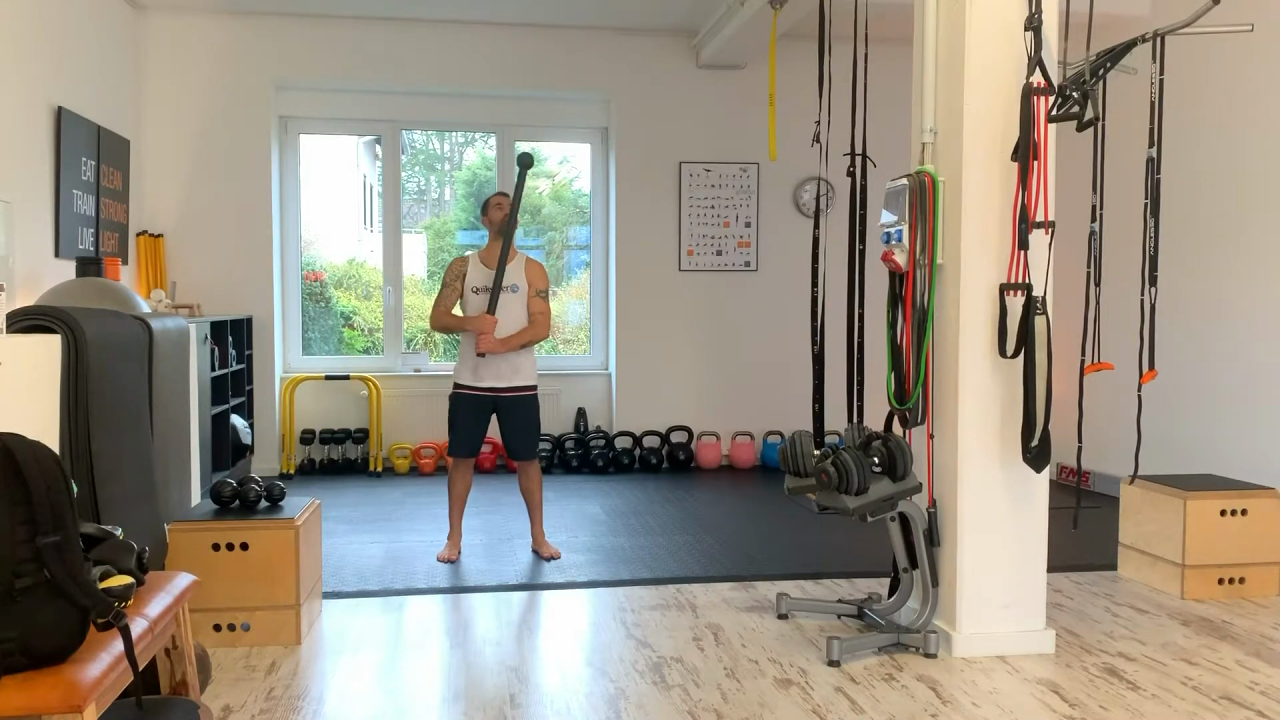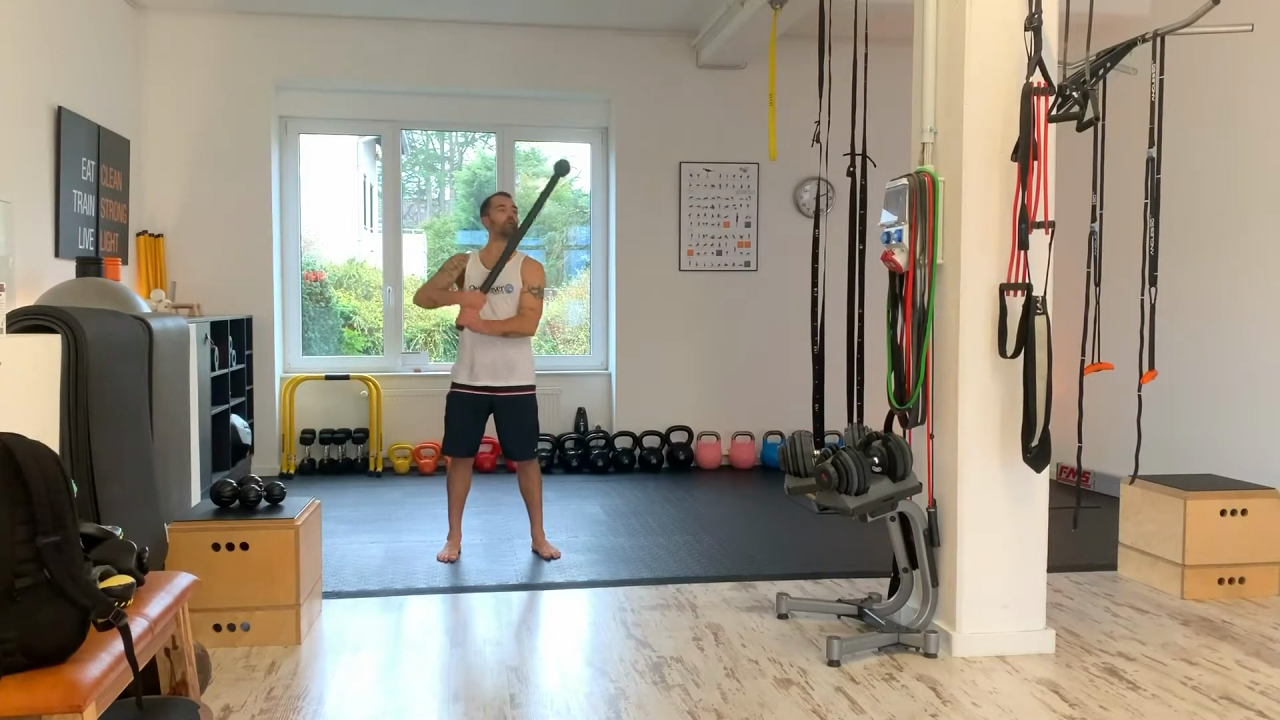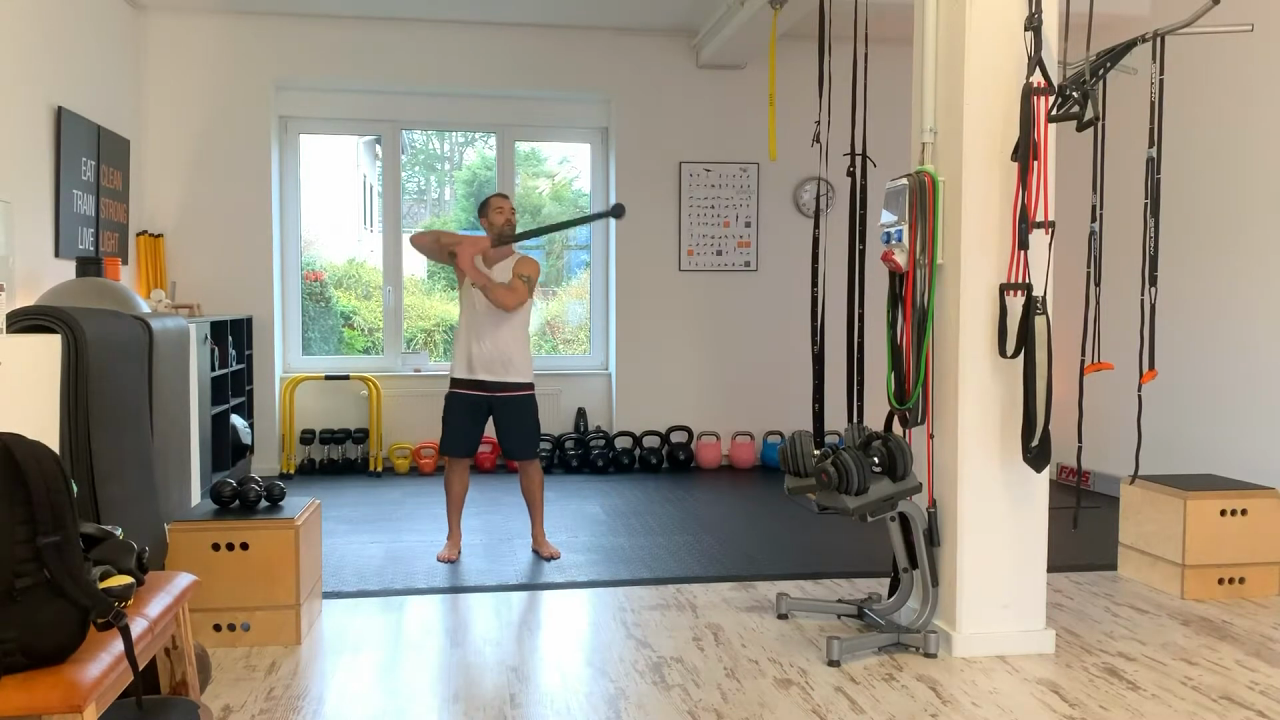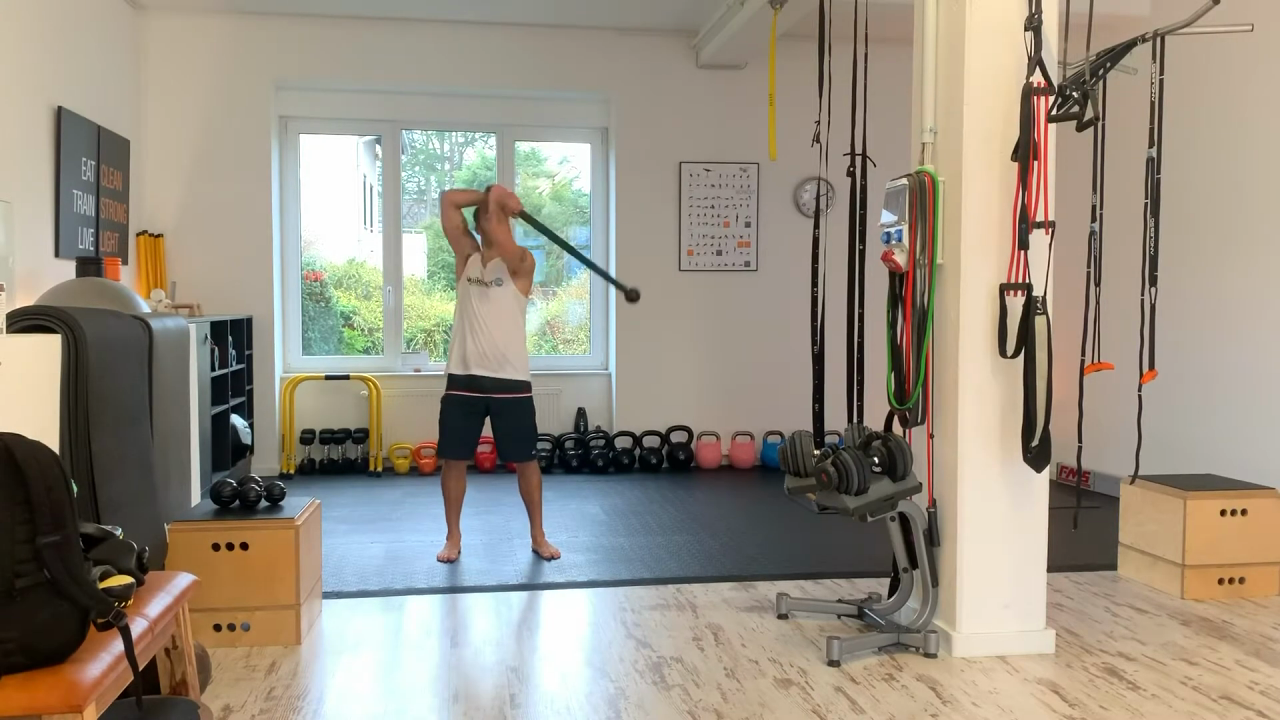
dt=0.2s
person 1, frame 1
left shoulder: (532, 269)
right shoulder: (462, 266)
left elbow: (542, 326)
right elbow: (437, 319)
left wrist: (500, 343)
right wrist: (471, 323)
left hip: (519, 383)
right hip: (470, 382)
left knee: (528, 459)
right knee: (462, 458)
left ankle: (538, 536)
right ankle: (454, 537)
person 1, frame 2
left shoulder: (530, 268)
right shoulder: (462, 263)
left elbow: (528, 323)
right elbow: (421, 297)
left wrist: (481, 323)
right wrist: (458, 296)
left hip: (516, 383)
right hip: (468, 381)
left knee: (526, 459)
right knee: (459, 458)
left ankle: (538, 536)
right ankle: (454, 537)
person 1, frame 3
left shoulder: (526, 265)
right shoulder: (464, 254)
left elbow: (509, 301)
right elbow: (418, 240)
left wrist: (473, 270)
right wrist: (462, 243)
left hip: (514, 382)
right hip: (467, 379)
left knee: (527, 458)
right knee: (457, 457)
left ankle: (538, 535)
right ankle: (454, 537)
person 1, frame 4
left shoulder: (522, 261)
right shoulder: (467, 256)
left elbow: (505, 249)
right elbow: (448, 200)
left wrist: (499, 207)
right wrist: (489, 196)
left hip: (510, 381)
right hip: (464, 380)
left knee: (524, 460)
right knee: (453, 460)
left ankle: (538, 535)
right ankle: (453, 537)
